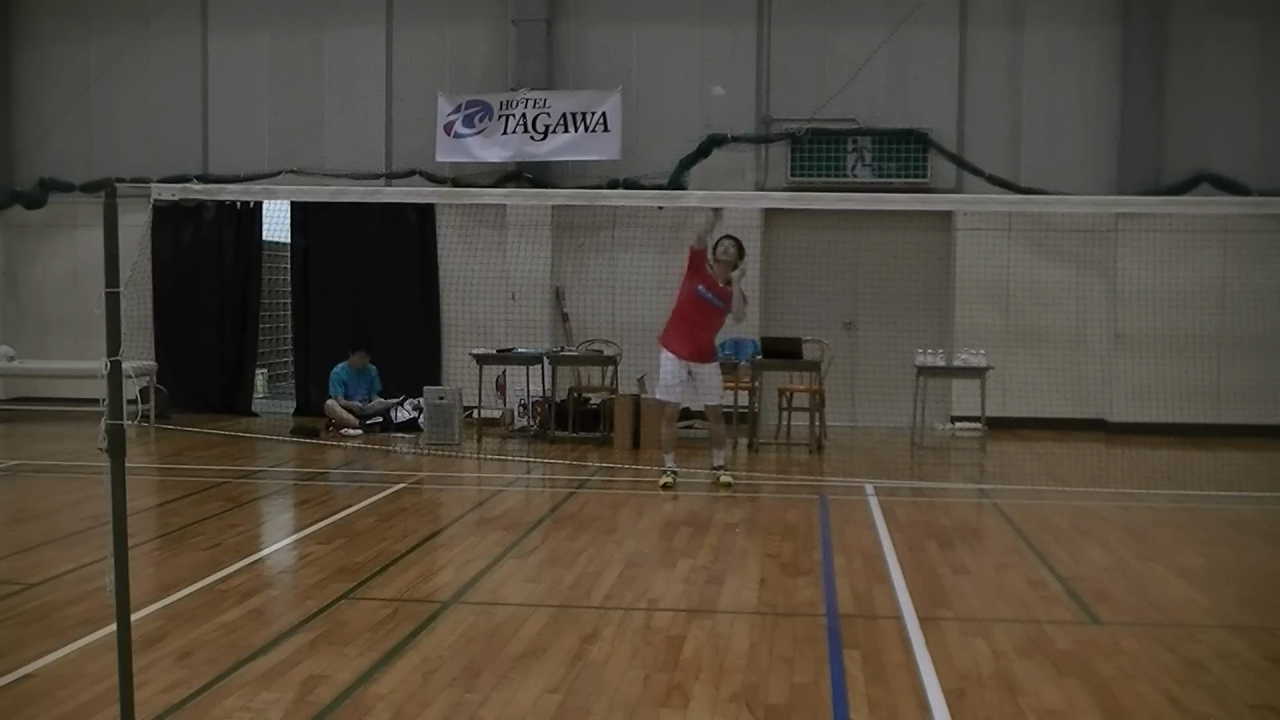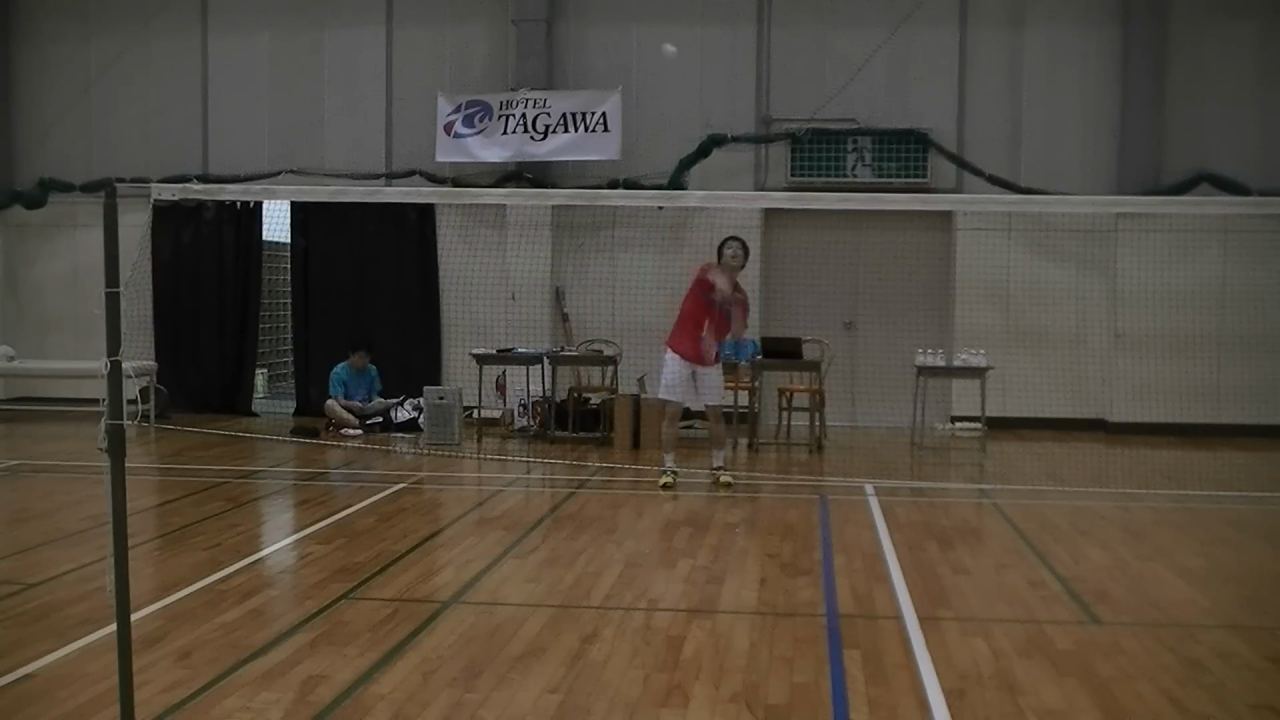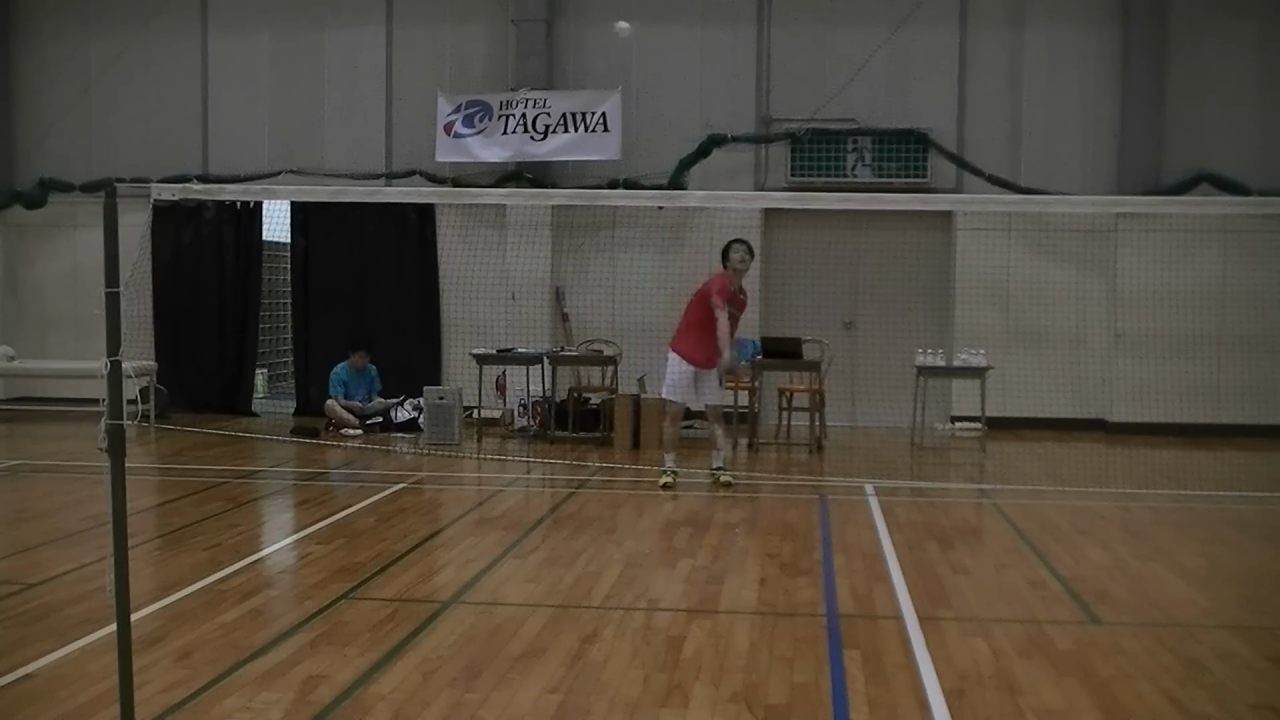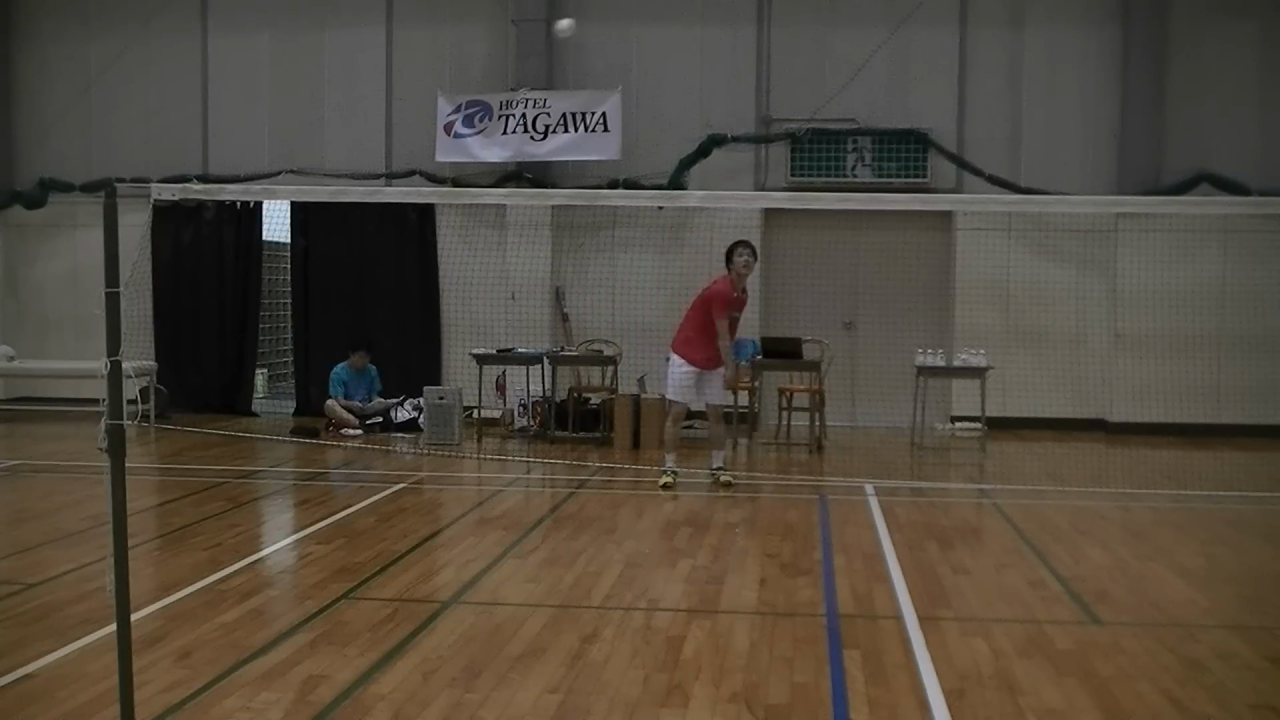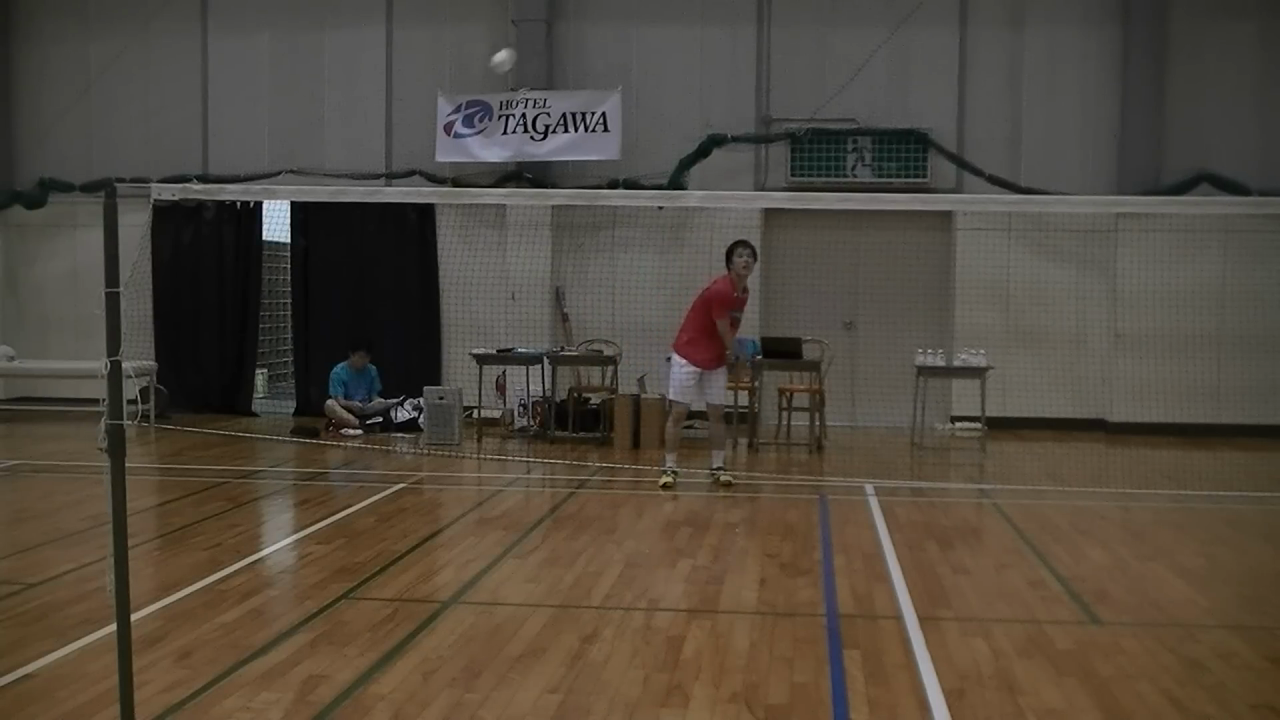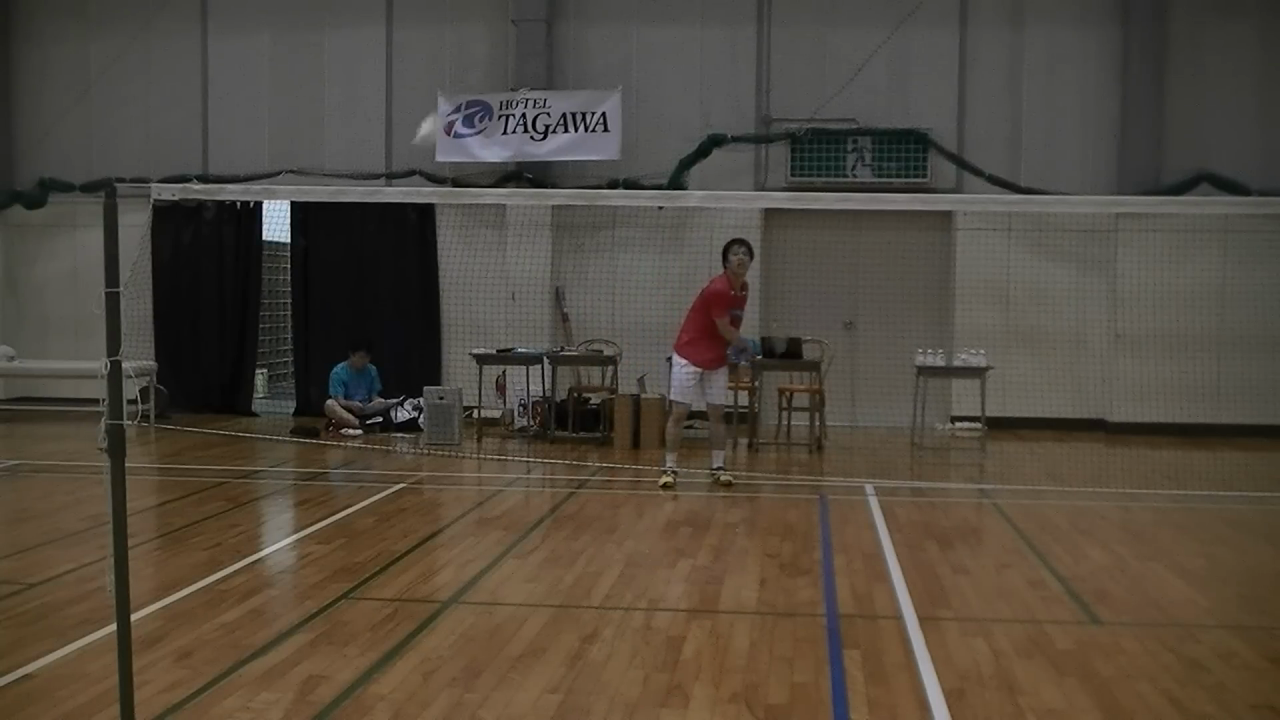
dt=0.1s
person 1, frame 1
left shoulder: (734, 290)
right shoulder: (698, 266)
left elbow: (738, 316)
right elbow: (700, 241)
left wrist: (737, 282)
right wrist: (713, 220)
left hip: (706, 358)
right hip: (674, 352)
left knee: (714, 413)
right knee: (670, 412)
left ankle: (719, 466)
right ankle: (669, 468)
person 1, frame 2
left shoulder: (740, 296)
right shoulder: (709, 274)
left elbow: (738, 334)
right elbow: (714, 275)
left wrist: (737, 303)
right wrist: (722, 286)
left hip: (709, 359)
right hip: (680, 352)
left knee: (715, 414)
right knee: (672, 412)
left ankle: (719, 467)
right ankle: (669, 468)
person 1, frame 3
left shoulder: (742, 297)
right shoulder: (718, 284)
left elbow: (729, 331)
right elbow: (721, 319)
left wrist: (725, 356)
right wrist: (727, 353)
left hip: (712, 359)
right hip: (684, 354)
left knee: (715, 413)
right knee: (675, 412)
left ankle: (718, 466)
right ankle: (669, 468)
person 1, frame 4
left shoulder: (743, 295)
right shoulder: (721, 290)
right elbow: (721, 334)
left wrist: (728, 366)
right wrist: (730, 367)
left hip: (713, 360)
right hip: (686, 355)
left knee: (716, 413)
right knee: (677, 412)
left ankle: (718, 467)
right ankle: (669, 468)
person 1, frame 5
left shoulder: (743, 291)
right shoulder: (721, 290)
right elbow: (724, 331)
left wrist: (730, 352)
right wrist: (736, 354)
left hip: (715, 360)
right hip: (688, 355)
left knee: (717, 413)
right knee: (678, 412)
left ankle: (718, 467)
right ankle: (669, 468)
person 1, frame 6
left shoulder: (743, 289)
right shoulder: (718, 289)
right elbow: (725, 329)
left wrist: (735, 343)
right wrist: (743, 344)
left hip: (716, 360)
right hip: (689, 356)
left knee: (717, 413)
right knee: (679, 412)
left ankle: (718, 467)
right ankle: (669, 468)
